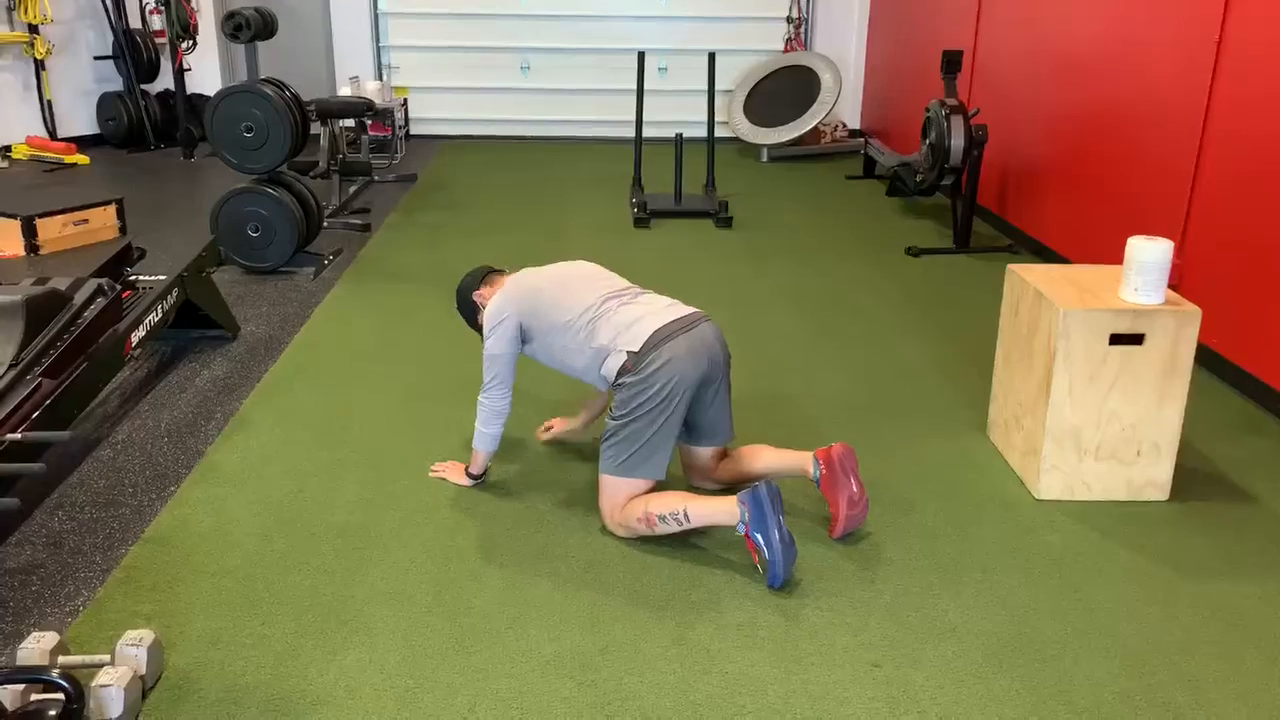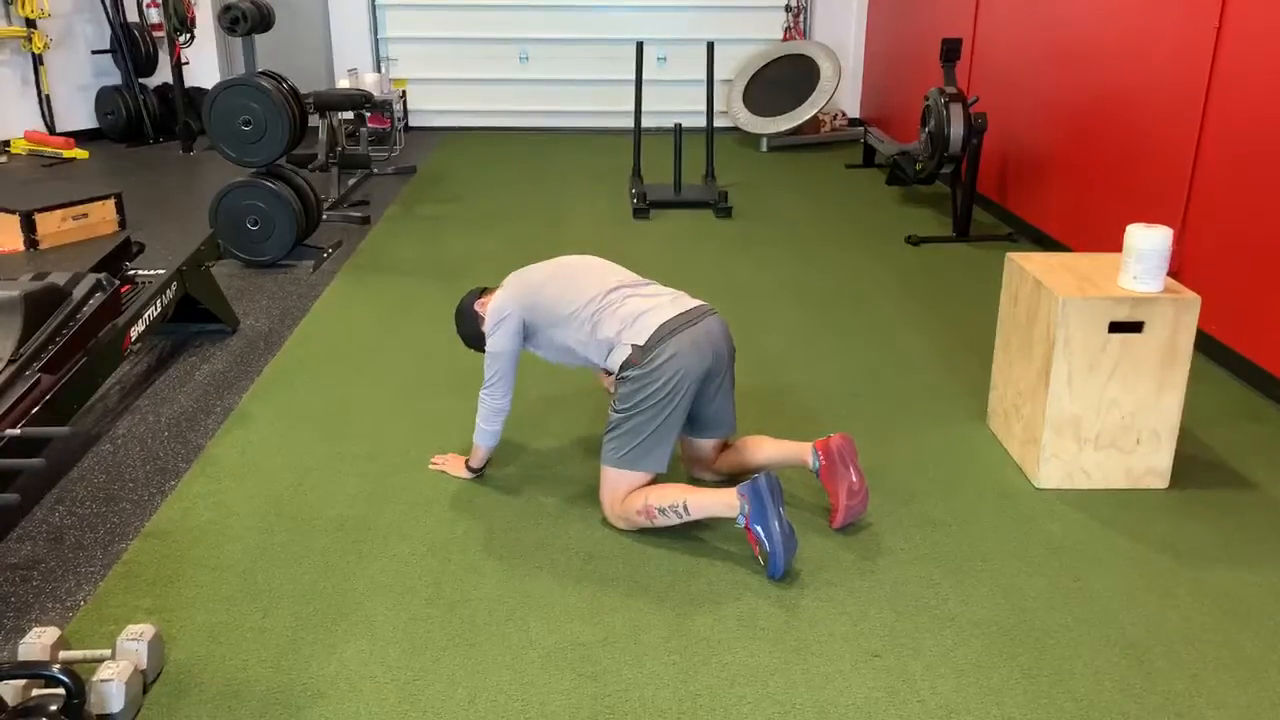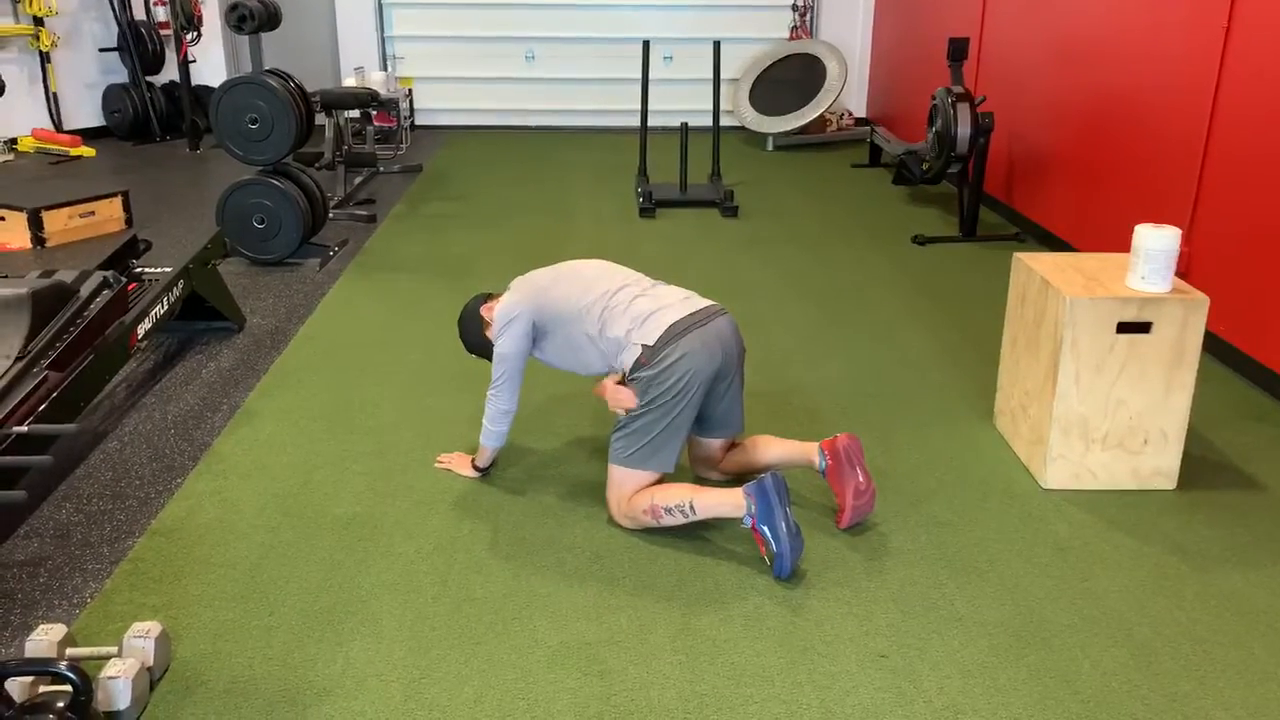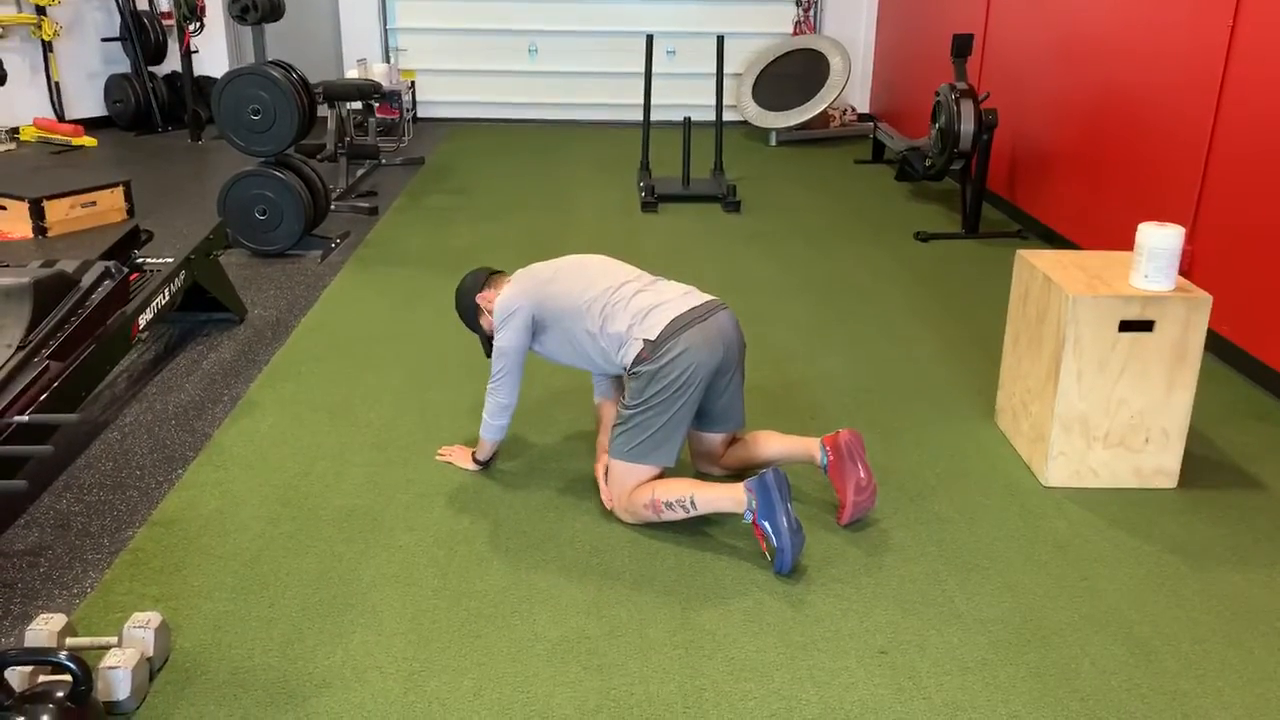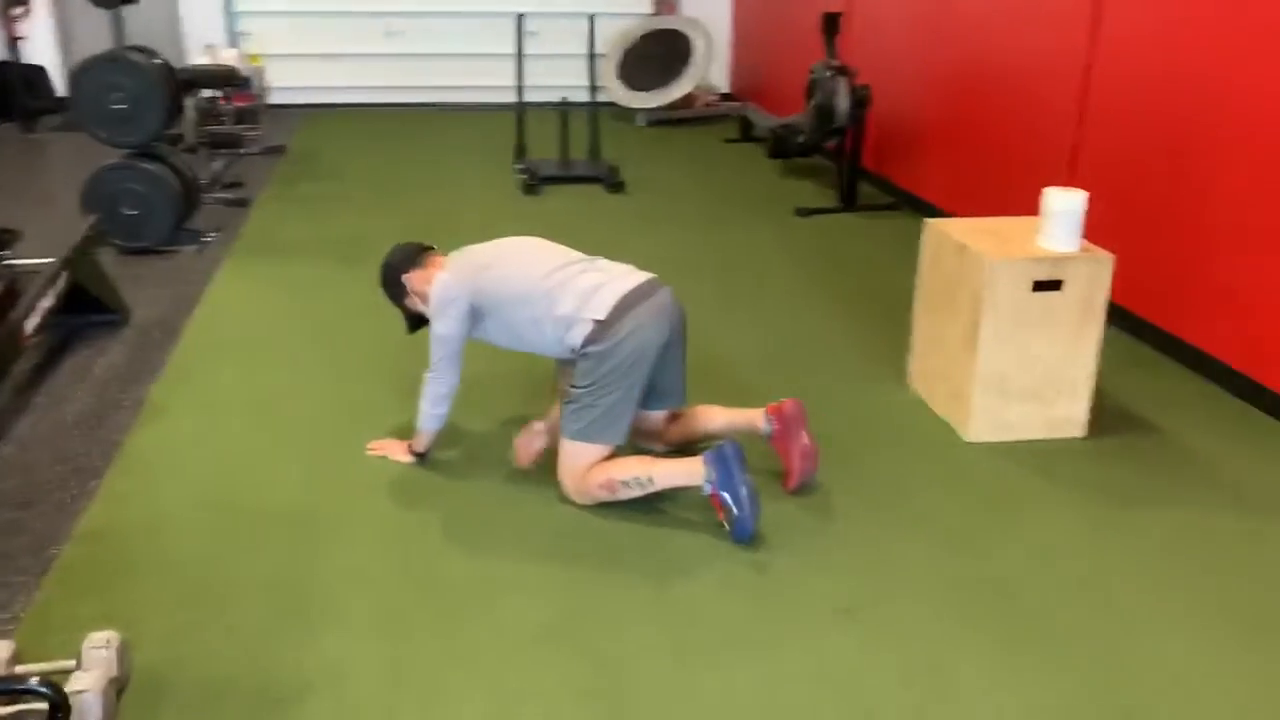
dt=1s
person 1, frame 1
left shoulder: (501, 306)
right shoulder: (565, 271)
left elbow: (495, 397)
left wrist: (473, 469)
right wrist: (580, 421)
left hip: (658, 361)
right hip: (702, 333)
left knee: (618, 515)
right knee: (707, 470)
left ankle: (743, 512)
right ankle: (820, 464)
person 1, frame 2
left shoulder: (505, 305)
right shoulder: (555, 274)
left elbow: (496, 395)
left wrist: (473, 464)
right wrist: (616, 378)
left hip: (662, 353)
right hip: (708, 326)
left knee: (619, 507)
right knee: (707, 462)
left ankle: (744, 503)
right ankle: (820, 455)
person 1, frame 3
left shoulder: (514, 308)
right shoulder: (556, 286)
left elbow: (503, 396)
left wrist: (479, 462)
right wrist: (609, 382)
left hip: (673, 351)
right hip: (718, 326)
left knee: (626, 506)
right knee: (713, 461)
left ankle: (750, 503)
right ankle: (826, 454)
person 1, frame 4
left shoulder: (513, 301)
right shoulder: (556, 280)
left elbow: (502, 390)
right elbow: (606, 365)
left wrist: (480, 455)
right wrist: (605, 450)
left hip: (672, 348)
right hip: (718, 321)
left knee: (627, 501)
right knee: (713, 456)
left ankle: (751, 499)
right ankle: (828, 450)
person 1, frame 5
left shoulder: (449, 286)
right shoulder: (491, 260)
left elbow: (442, 379)
left wrist: (416, 447)
right wrist: (553, 419)
left hip: (618, 328)
right hip: (657, 299)
left knee: (579, 482)
right knee: (656, 432)
left ankle: (707, 472)
right ankle: (770, 420)
